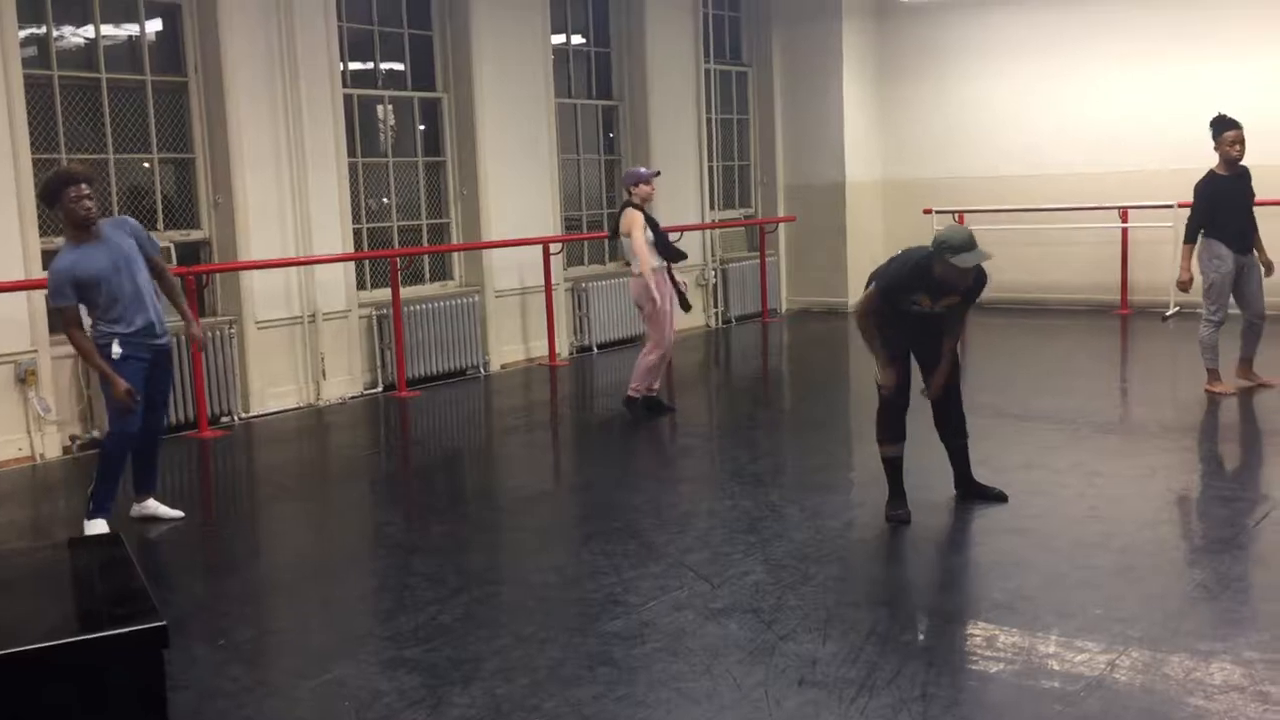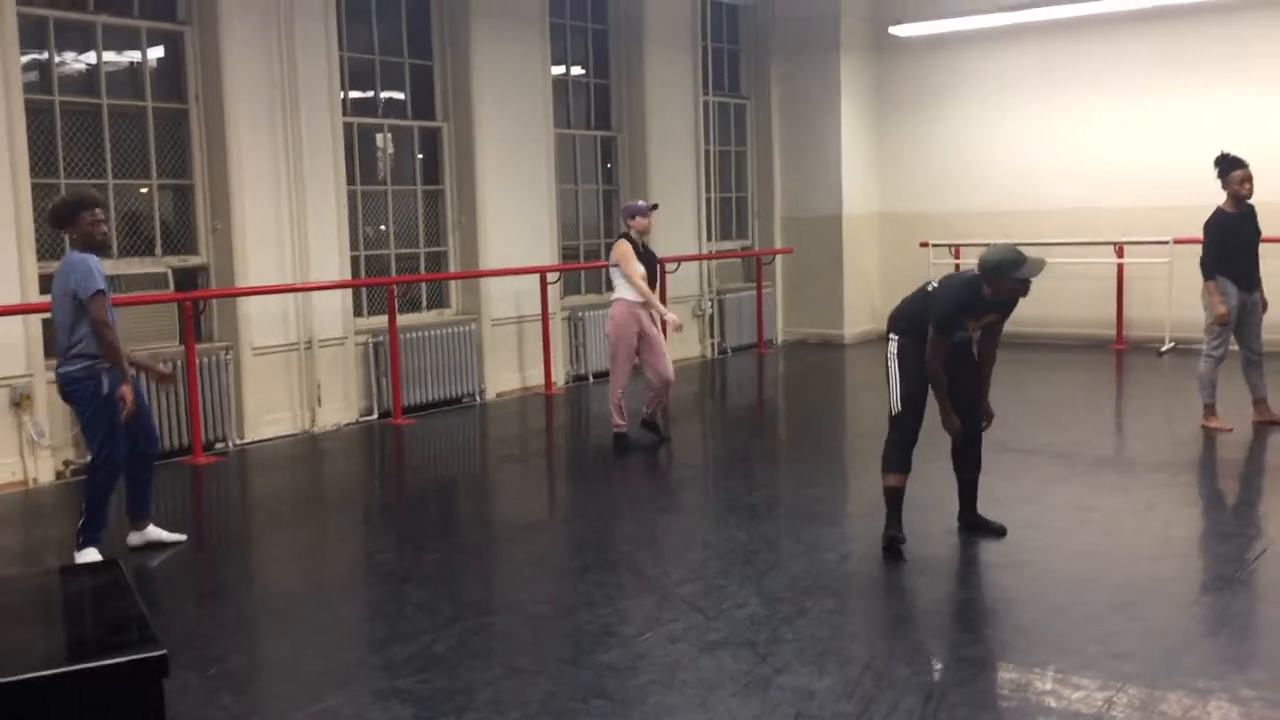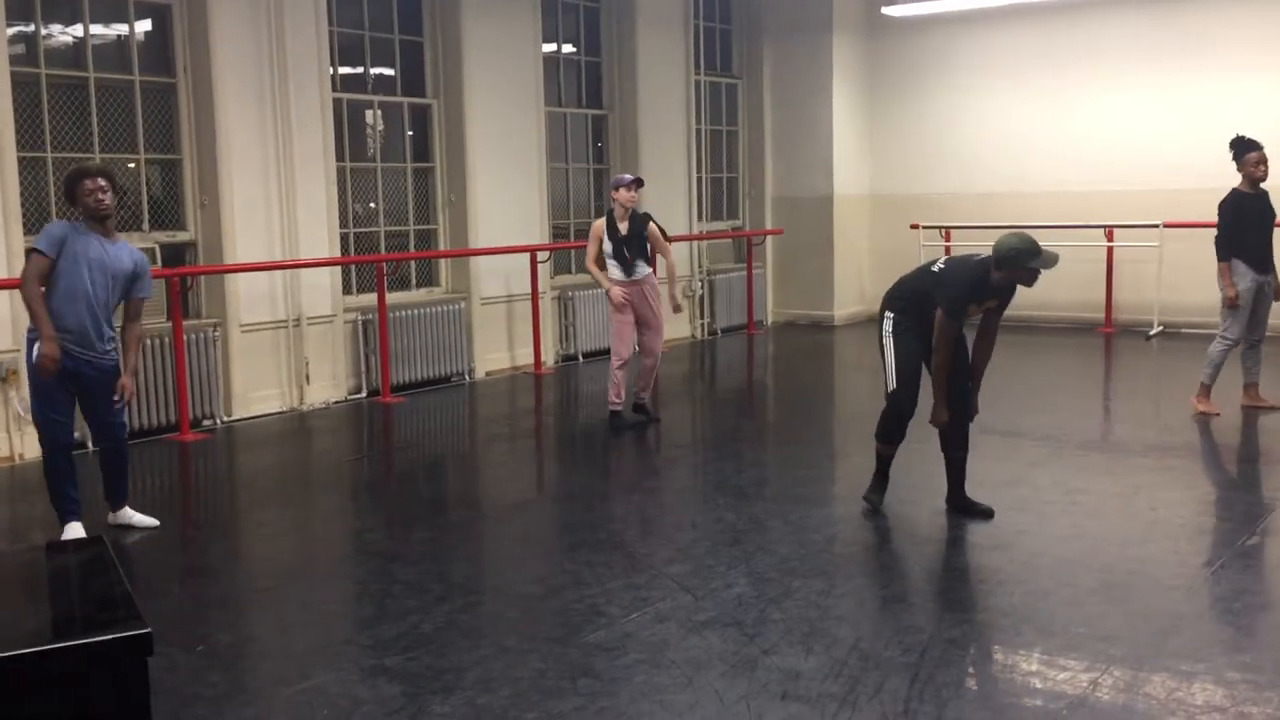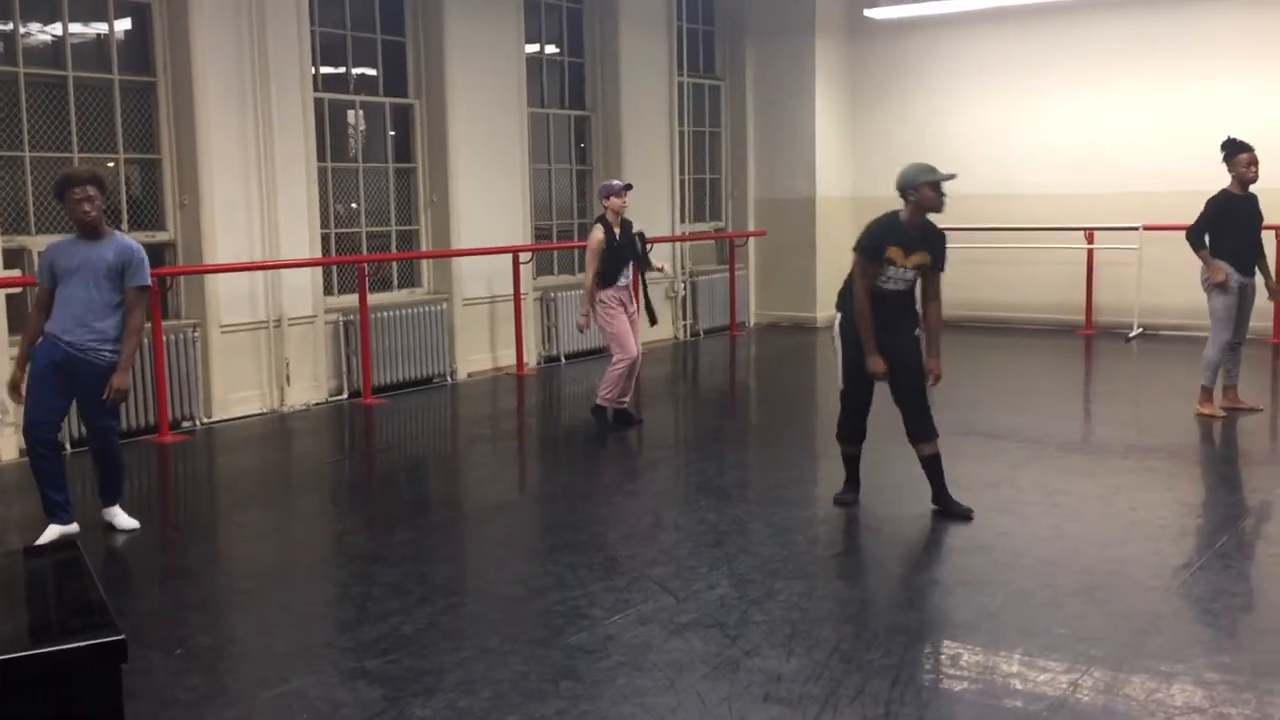
dt=0.4s
person 1, frame 1
left shoulder: (126, 229)
right shoulder: (64, 266)
left elbow: (161, 273)
right elbow: (74, 329)
left wrist: (189, 320)
right wrist: (110, 377)
left hip: (157, 343)
right hip: (121, 349)
left knee: (152, 426)
right knee: (124, 429)
left ankle: (143, 499)
right ankle: (97, 514)
person 1, frame 2
left shoulder: (79, 266)
right shoulder: (83, 264)
right elbow: (101, 325)
left wrist: (150, 367)
right wrist: (126, 379)
left hip: (106, 374)
right hip: (92, 378)
left knee: (145, 447)
right knee: (109, 459)
left ankle: (140, 527)
right ankle: (87, 545)
person 1, frame 3
left shoulder: (135, 259)
right shoulder: (60, 233)
left elbow: (132, 322)
right elbow: (30, 281)
left wrist: (127, 373)
right wrist: (48, 337)
left hip: (100, 358)
right hip: (53, 351)
left knee: (114, 437)
right knee: (57, 439)
left ankle: (119, 509)
right ankle: (71, 520)
person 1, frame 4
left shoulder: (128, 251)
right shoulder: (55, 253)
left elbow: (135, 314)
right elbow: (40, 310)
left wrist: (123, 369)
right wrist: (19, 366)
left hip: (100, 360)
right hip: (53, 353)
left knee: (104, 439)
right knee: (38, 435)
left ankle: (112, 505)
right ankle: (60, 519)
person 2, frame 1
left shoulder: (975, 279)
right shoulder: (906, 270)
left elbow: (954, 324)
right elbow: (863, 314)
left wrist: (943, 371)
right wrist: (885, 367)
left hip: (931, 318)
right hip: (886, 316)
left knee: (948, 394)
right knee: (895, 397)
left ankle: (965, 482)
right ankle: (895, 494)
person 2, frame 2
left shoulder: (1006, 298)
right shoulder: (955, 297)
left elbow: (988, 343)
right elbow: (934, 362)
left wrist: (984, 397)
right wrist: (946, 413)
left hip: (956, 342)
right hip: (910, 340)
left knee: (972, 425)
right knee: (905, 428)
left ankle: (968, 515)
right ankle: (893, 524)
person 2, frame 3
left shoulder: (1003, 285)
right shoulder: (962, 281)
left elbow: (986, 337)
right elbow: (942, 349)
left wrist: (973, 391)
right wrist: (938, 403)
left hip: (943, 320)
right hip: (903, 317)
left knee: (960, 405)
right knee: (902, 402)
left ankle: (957, 495)
right ankle: (880, 479)
person 2, frame 4
left shoulder: (933, 239)
right shoulder: (879, 231)
left elbow: (931, 298)
right elbow: (860, 293)
left wrist: (933, 354)
right wrist: (871, 353)
left hip: (901, 321)
right hip: (856, 319)
left knee: (916, 404)
right knee: (855, 404)
left ankle: (940, 493)
right ankle: (851, 482)
person 3, frame 1
left shoulder: (1244, 175)
right shoulder: (1208, 184)
left elbow: (1248, 217)
right elbow: (1194, 225)
left wrist: (1262, 253)
right wrist: (1185, 267)
left hip: (1245, 254)
right hip: (1219, 253)
left knee: (1256, 315)
right knee: (1214, 317)
left ankle: (1245, 367)
right ankle: (1213, 379)
person 3, frame 2
left shoulder: (1250, 212)
right shoulder: (1217, 221)
left elbow: (1251, 256)
right elbow: (1208, 263)
right wrist: (1216, 302)
left hip: (1249, 292)
right hip: (1226, 290)
left knee: (1253, 352)
right knee: (1214, 352)
right ankle: (1209, 414)
person 3, frame 3
right shoulder: (1233, 201)
right elbow: (1222, 245)
right wrist: (1228, 284)
right hip: (1241, 273)
left knee: (1255, 337)
right knee: (1231, 335)
left ankle: (1251, 394)
right ankle: (1202, 395)
person 3, frame 4
left shoulder: (1252, 200)
right shoulder: (1221, 201)
left elbow: (1255, 243)
right elbow: (1194, 234)
right wrist: (1213, 269)
left hip: (1246, 277)
right hip: (1225, 276)
left knee: (1236, 339)
right knee: (1221, 337)
left ankle: (1230, 395)
right ankle: (1205, 399)
person 4, frame 1
left shoulder: (640, 214)
right shoulder: (633, 216)
right elbow: (641, 253)
left wrist: (674, 277)
right wrist: (652, 289)
left hip: (660, 279)
right hip: (649, 283)
left knee: (663, 343)
right knee: (657, 345)
left ankle: (650, 395)
right ankle: (633, 396)
person 4, frame 2
left shoulder: (646, 250)
right shoulder: (623, 247)
right elbow: (637, 283)
right wrist: (665, 312)
left hip: (646, 315)
right hip: (624, 314)
left knee: (664, 376)
right knee: (620, 378)
left ankle: (651, 418)
right ankle: (619, 432)
person 4, frame 3
left shoulder: (645, 224)
right shoulder: (600, 226)
left elbow: (668, 258)
right elbow: (591, 263)
left wrist: (673, 294)
right wrist: (610, 288)
left hip: (647, 288)
right hip: (620, 293)
left knee: (652, 351)
right knee: (621, 354)
left ankle: (641, 401)
right ankle: (616, 410)
person 4, frame 4
left shoulder: (629, 228)
right shoulder: (599, 235)
left elbow: (640, 257)
right elbow: (589, 276)
left wrist: (657, 266)
right wrist: (585, 312)
left hip: (627, 295)
right hip: (606, 298)
left knee: (634, 356)
right knee: (627, 354)
left ankle: (620, 408)
right ankle: (602, 404)
